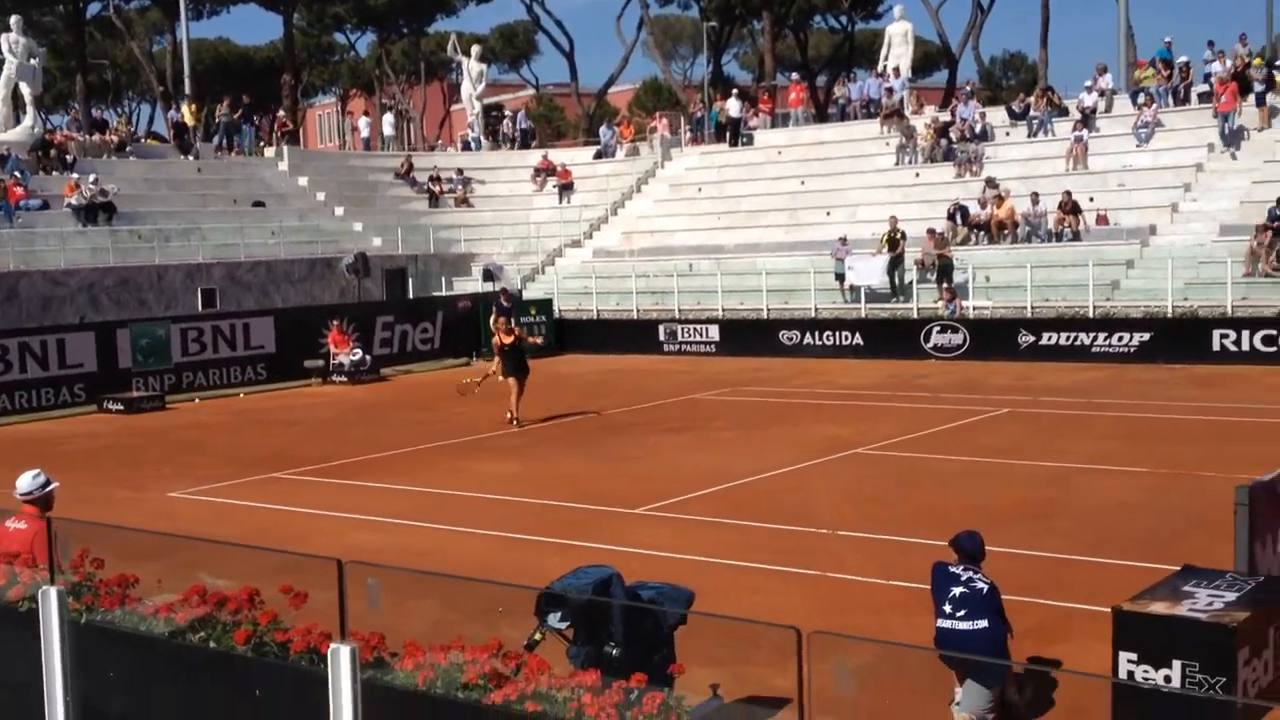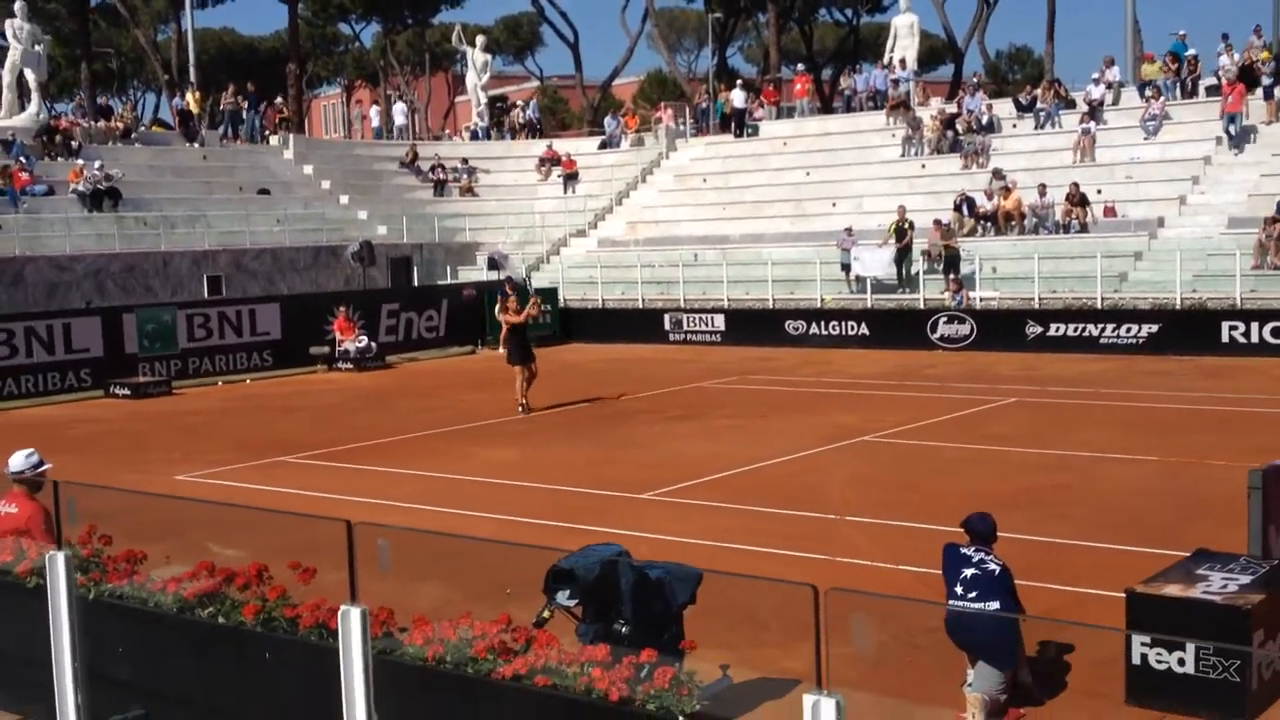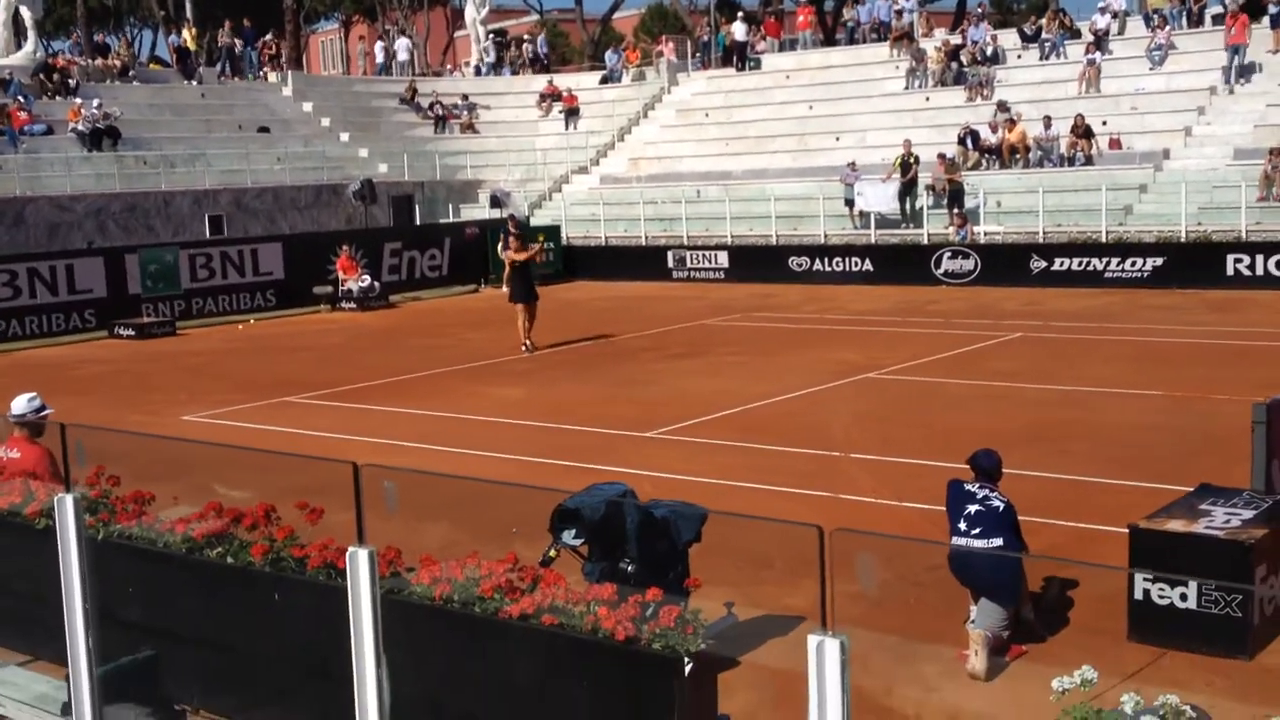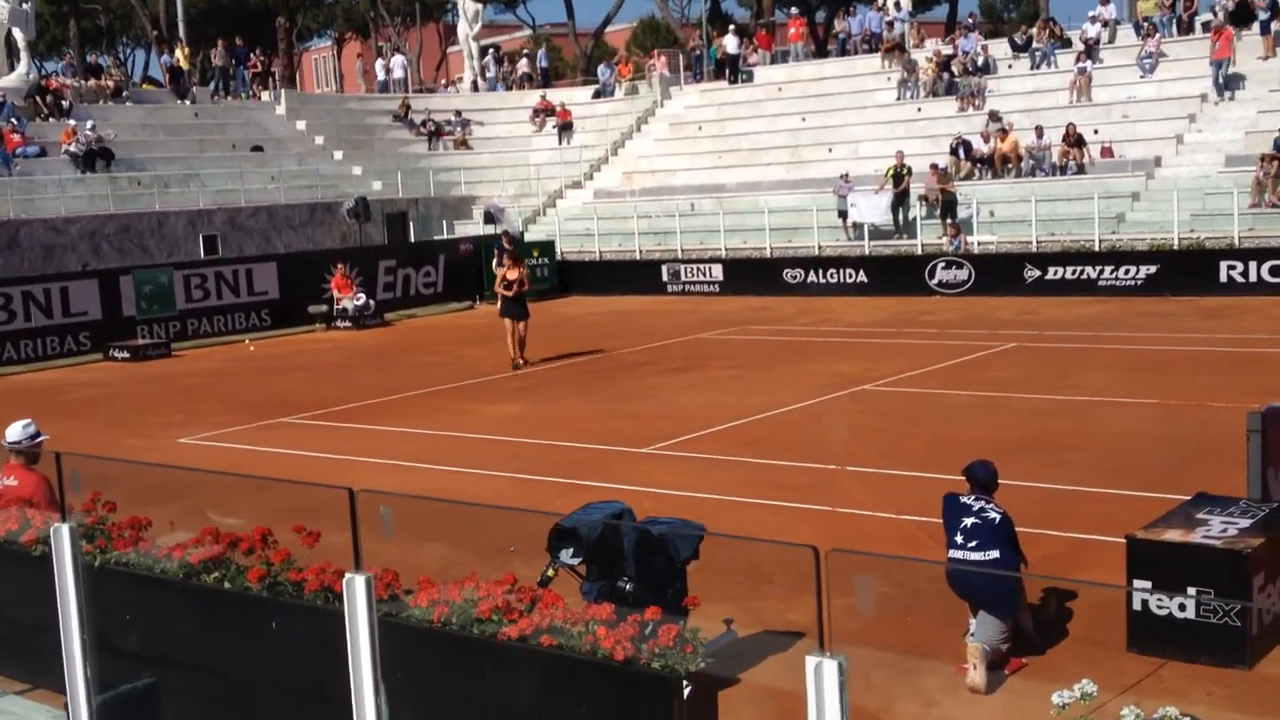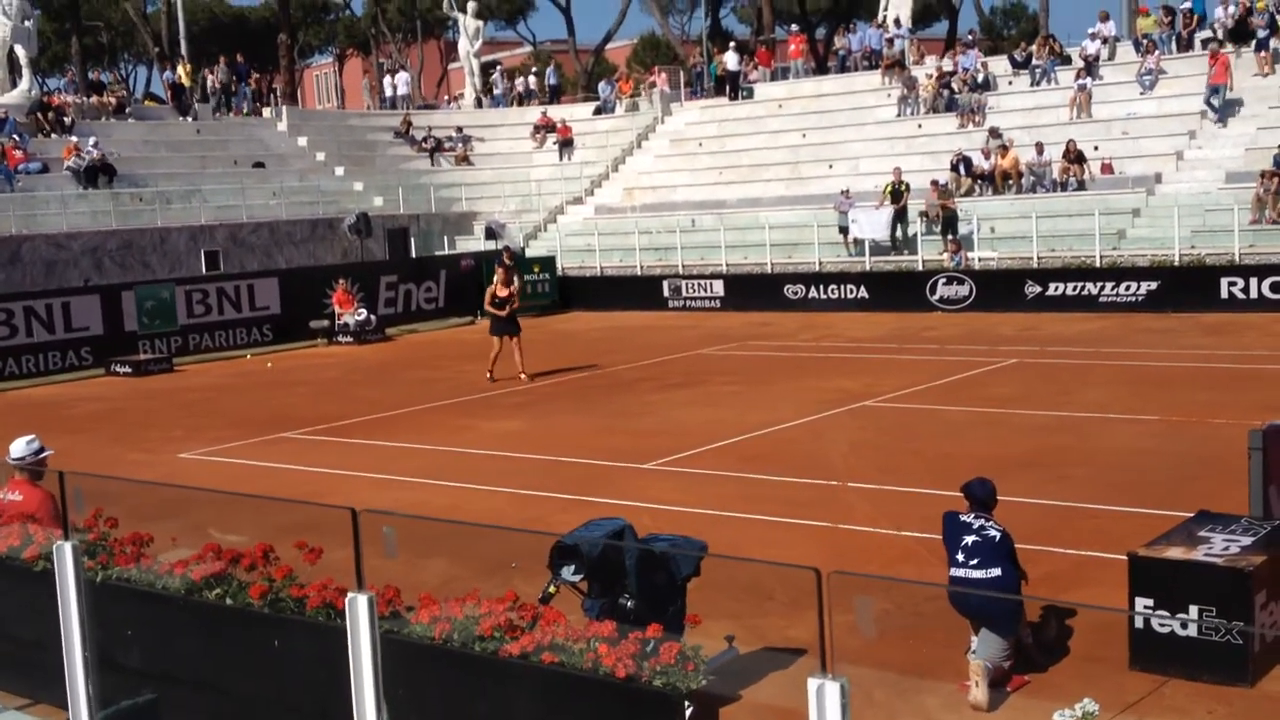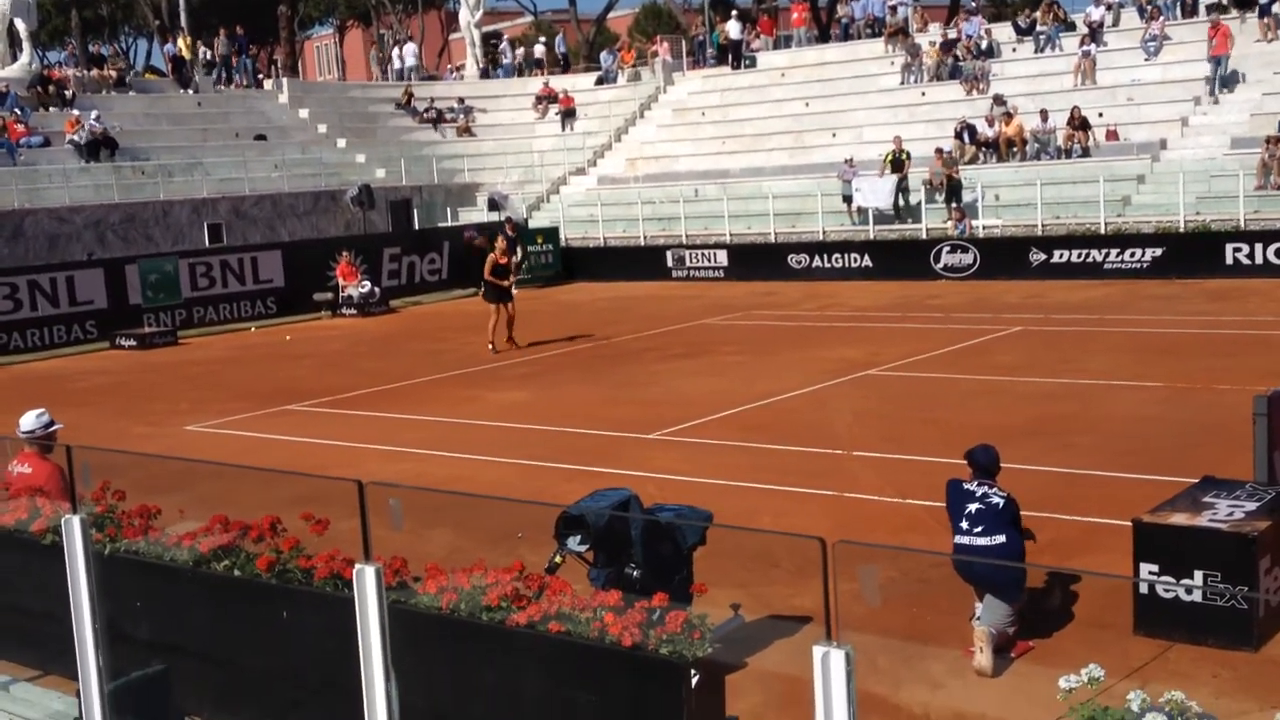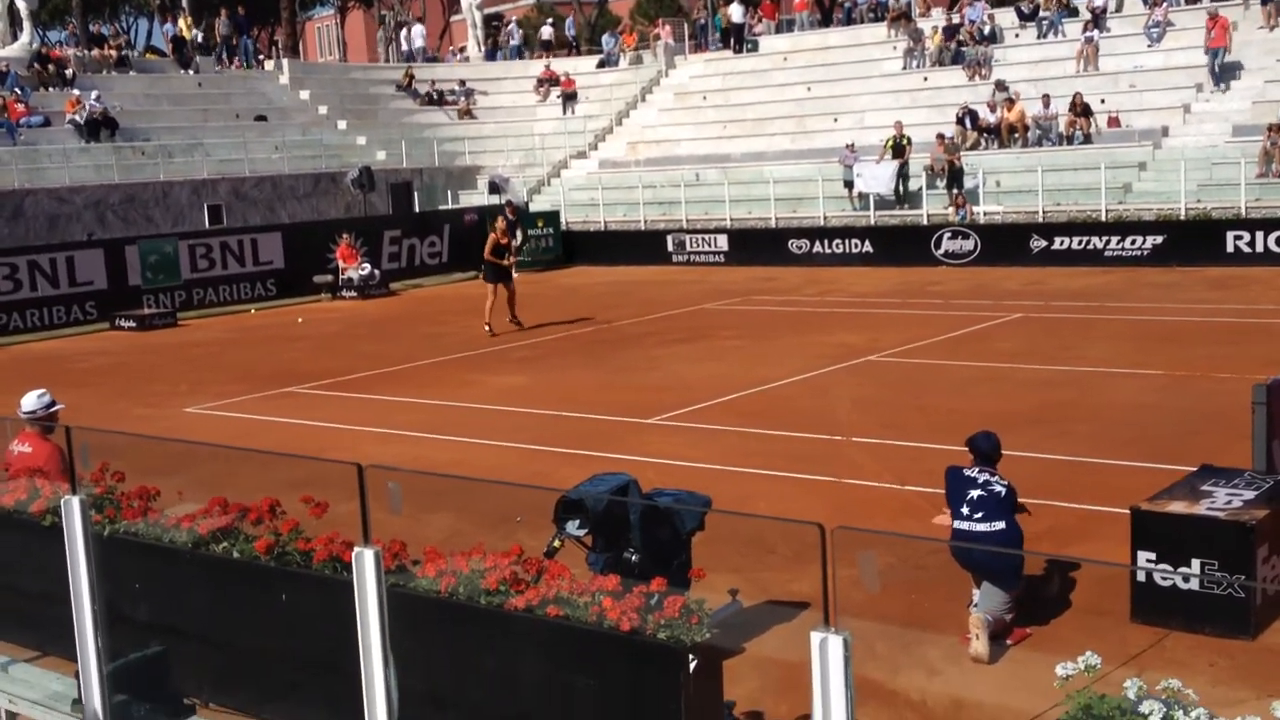
dt=0.3s
person 1, frame 1
left shoulder: (939, 570)
right shoulder: (988, 586)
right elbow: (1001, 623)
right wrist: (1006, 627)
left hip: (947, 645)
right hip: (982, 645)
left ankle: (962, 695)
person 1, frame 2
left shoulder: (951, 552)
right shoulder: (1000, 568)
right elbow: (1014, 606)
right wrist: (1019, 611)
left hip: (959, 627)
right hip: (993, 627)
left ankle: (975, 684)
right ankle: (982, 696)
person 1, frame 3
left shoulder: (955, 488)
right shoulder: (1004, 505)
right elbow: (1018, 544)
right wrist: (1022, 548)
left hip: (961, 564)
right hip: (996, 565)
left ankle: (977, 620)
right ankle: (986, 634)
person 1, frame 4
left shoulder: (951, 501)
right shoulder: (1001, 516)
right elbow: (1015, 554)
right wrist: (1020, 560)
left hip: (959, 578)
right hip: (994, 579)
left ankle: (976, 634)
right ankle: (984, 648)
person 1, frame 5
left shoulder: (950, 519)
right shoulder: (1002, 534)
right elbow: (1014, 570)
right wrist: (1020, 581)
left hip: (960, 596)
right hip: (997, 597)
left ankle: (978, 650)
right ankle: (987, 667)
person 1, frame 6
left shoulder: (954, 488)
right shoulder: (1007, 501)
right elbow: (1016, 534)
right wrist: (1024, 535)
left hip: (965, 563)
right hip: (1003, 564)
left ankle: (981, 615)
right ankle: (991, 633)
person 1, frame 7
left shoulder: (954, 474)
right shoulder: (1007, 488)
left hip: (963, 549)
right hip: (1002, 551)
right knee: (998, 612)
left ankle: (979, 601)
right ankle: (987, 620)
